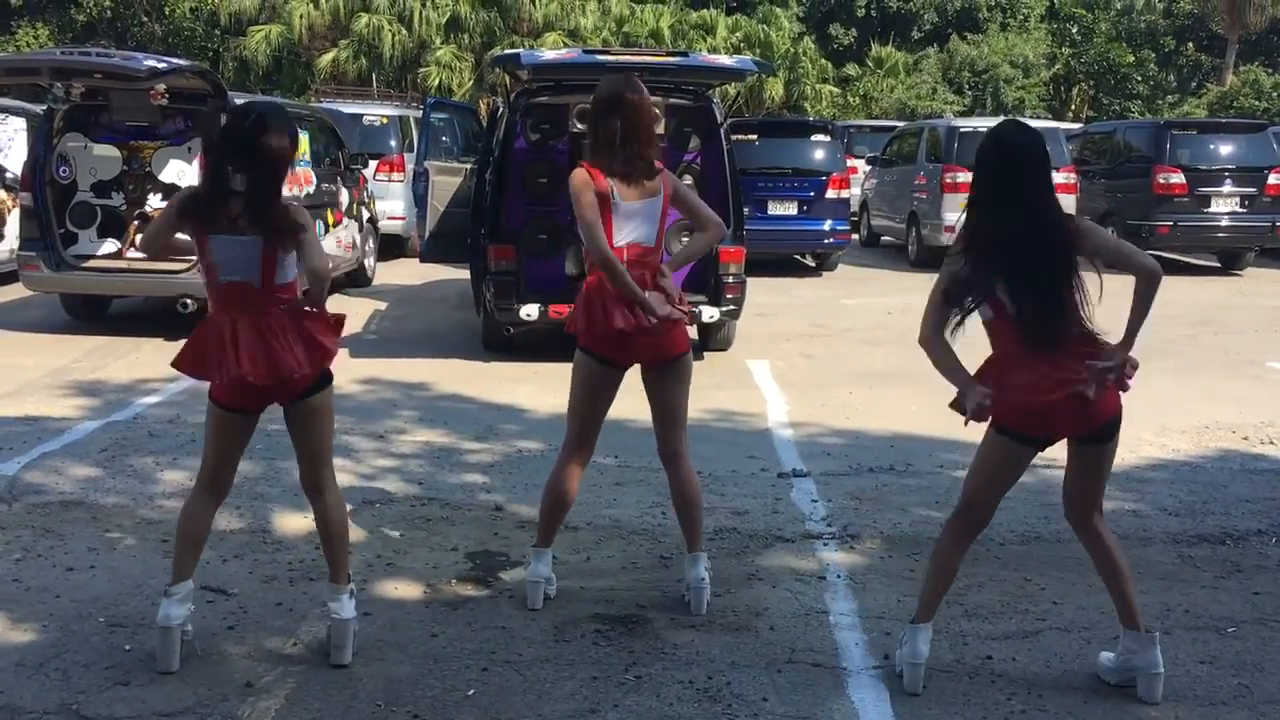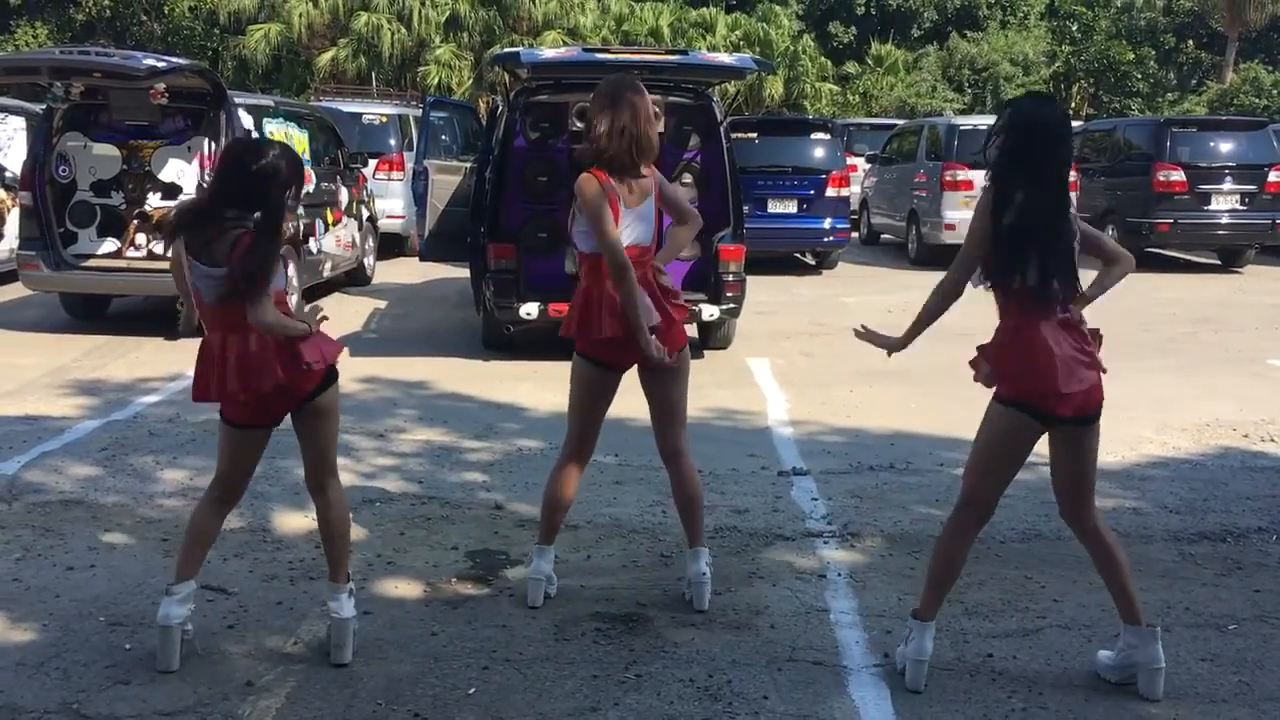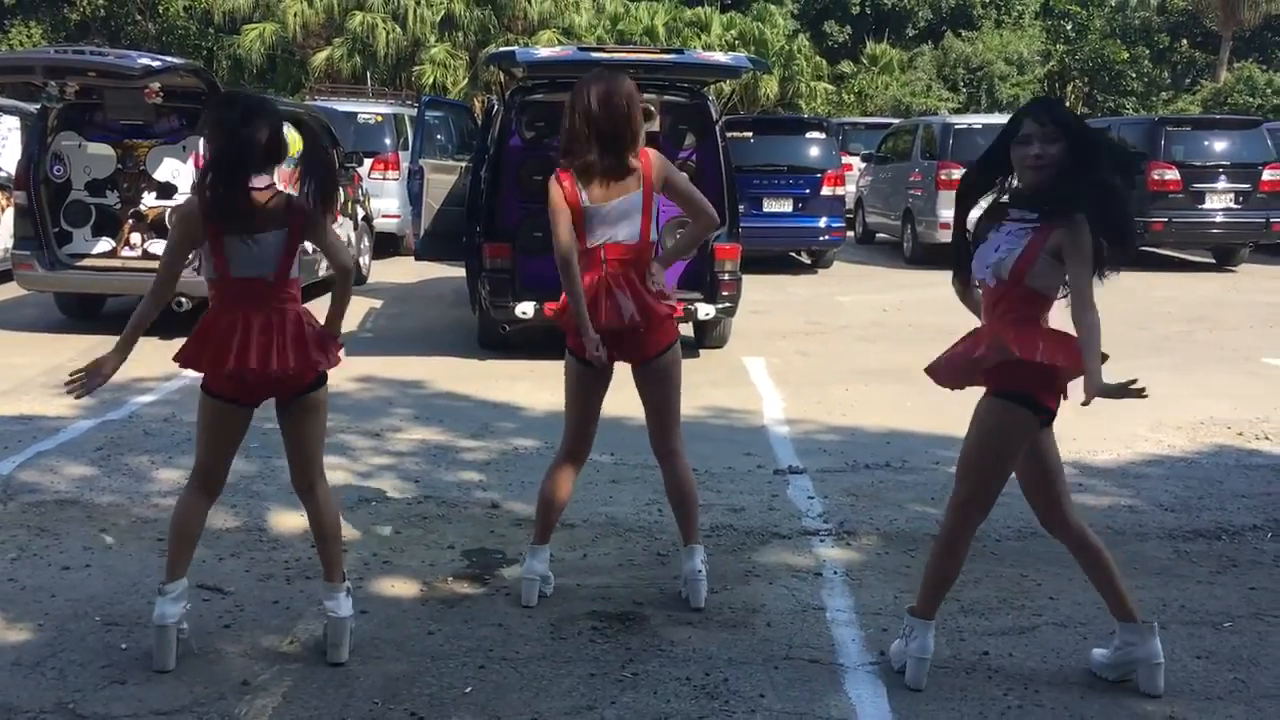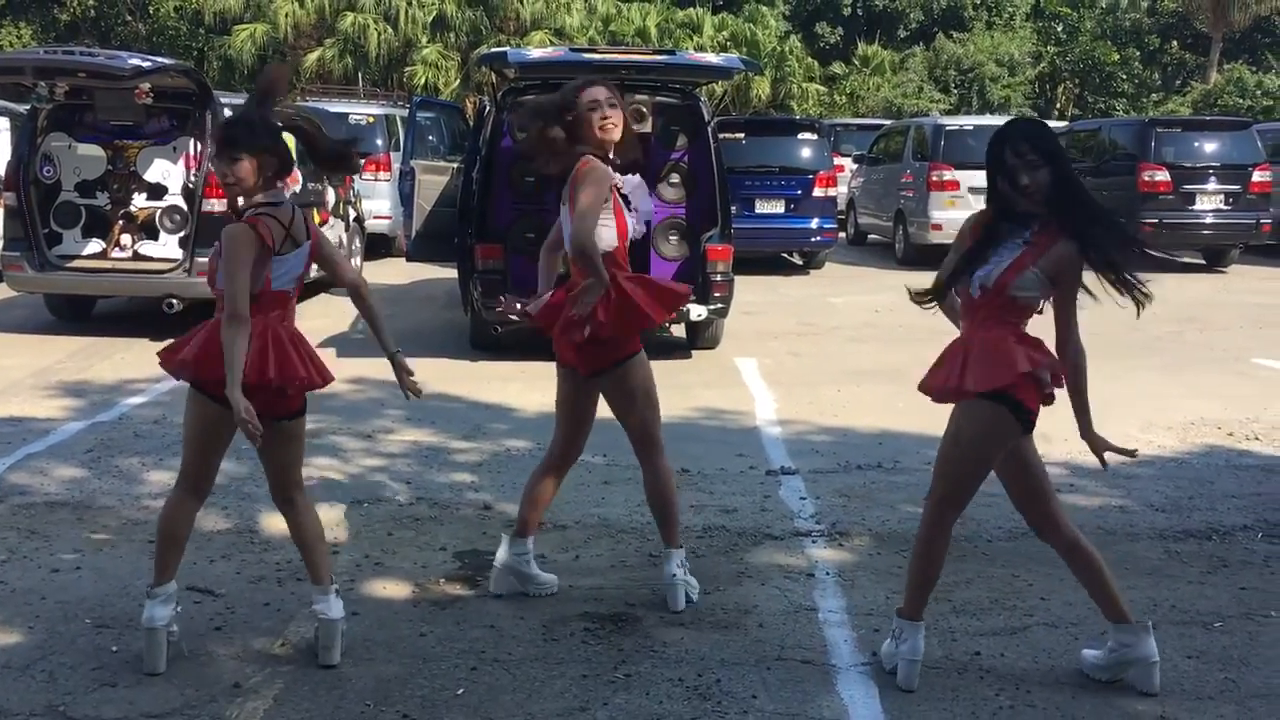
dt=0.2s
person 1, frame 1
left shoulder: (974, 247)
right shoulder: (1070, 231)
left elbow: (931, 333)
right elbow: (1149, 272)
left wrist: (969, 387)
right wrist: (1119, 352)
left hip: (1025, 399)
right hip: (1091, 390)
left knee: (966, 520)
right knee: (1087, 521)
left ankle: (917, 636)
right ankle: (1140, 648)
person 1, frame 2
left shoulder: (1003, 201)
right shoulder: (1055, 207)
left elbow: (955, 281)
right elbow: (1121, 260)
left wrist: (902, 339)
right wrist: (1077, 303)
left hip: (1026, 375)
right hip: (1074, 370)
left knee: (971, 511)
right knee: (1082, 513)
left ankle: (919, 637)
right ankle: (1140, 644)
person 1, frame 3
left shoulder: (1070, 223)
right shoulder: (996, 214)
left elbow: (1084, 303)
right elbow: (965, 282)
left wrist: (1094, 371)
left hip: (1025, 369)
right hip: (1015, 369)
left knee: (963, 511)
right knee: (1059, 518)
left ankle: (916, 637)
right ankle: (1137, 639)
person 1, frame 4
left shoulder: (1061, 245)
right shoulder: (983, 227)
left elbow: (1068, 341)
right elbow: (946, 293)
left wrist: (1086, 427)
left hip: (1003, 381)
right hip: (982, 377)
left knee: (939, 513)
right knee: (1050, 522)
left ankle: (907, 639)
right ankle: (1130, 639)
person 2, frame 1
left shoulder: (195, 204)
right shoulder: (284, 212)
left elbow: (150, 244)
right elbow: (321, 271)
right wrist: (313, 304)
left hip: (232, 355)
right hip: (296, 351)
left knee: (210, 487)
right knee: (321, 482)
left ankle: (176, 601)
right ankle: (341, 599)
person 2, frame 2
left shoulder: (188, 220)
right shoulder: (259, 243)
left elbow: (183, 276)
right elbow: (261, 318)
right wrist: (305, 327)
left hip: (237, 373)
right hip: (293, 364)
left knee: (222, 492)
right knee: (325, 484)
left ankle: (177, 601)
right ankle: (341, 600)
person 2, frame 3
left shoulder: (201, 211)
right shoulder: (299, 208)
left elbow: (161, 290)
right elbow: (344, 267)
left wrist: (116, 355)
right wrist: (331, 329)
left hip: (231, 352)
right hip: (297, 347)
left knee: (204, 483)
right knee: (312, 482)
left ankle: (171, 600)
right ankle: (337, 598)
person 2, frame 4
left shoulder: (242, 232)
right shoulder: (302, 223)
left elbow: (235, 318)
right elbow: (357, 288)
left wrist: (233, 390)
right wrist: (391, 354)
left hip: (227, 367)
right hip: (284, 362)
left knee: (191, 487)
right knee: (289, 492)
left ankle: (159, 604)
right ankle: (326, 602)
person 3, frame 1
left shoulder: (584, 178)
right shoulder: (662, 178)
left elbow: (598, 251)
right elbow: (714, 228)
left wrist: (640, 298)
right wrist: (668, 269)
left hip: (607, 323)
right hip: (664, 324)
left knee: (575, 451)
right knee: (675, 453)
left ankle: (540, 564)
right ankle: (697, 568)
person 3, frame 2
left shoulder: (590, 183)
right shoulder: (649, 175)
left elbow: (615, 258)
right elbow: (691, 220)
left wrist: (637, 328)
right wrist: (662, 263)
left hip: (603, 323)
right hip: (660, 313)
left knee: (575, 452)
right knee: (676, 450)
left ankle: (541, 563)
right ankle: (698, 564)
person 3, frame 3
left shoulder: (564, 181)
right shoulder: (651, 164)
left elbow: (568, 257)
right elbow: (708, 218)
left wrist: (585, 328)
right wrist: (662, 262)
left hip: (593, 312)
right hip: (647, 311)
left knee: (572, 449)
right knee: (669, 448)
left ankle: (536, 563)
right ankle: (694, 563)
person 3, frame 4
left shoulder: (598, 173)
right shoulder: (592, 171)
left elbow: (555, 248)
right elbow: (582, 231)
left wrist: (545, 298)
right wrist: (598, 284)
left hip: (576, 320)
right hip: (607, 320)
left knee: (562, 450)
right knee: (651, 450)
left ankle: (515, 557)
right ankle: (675, 568)
